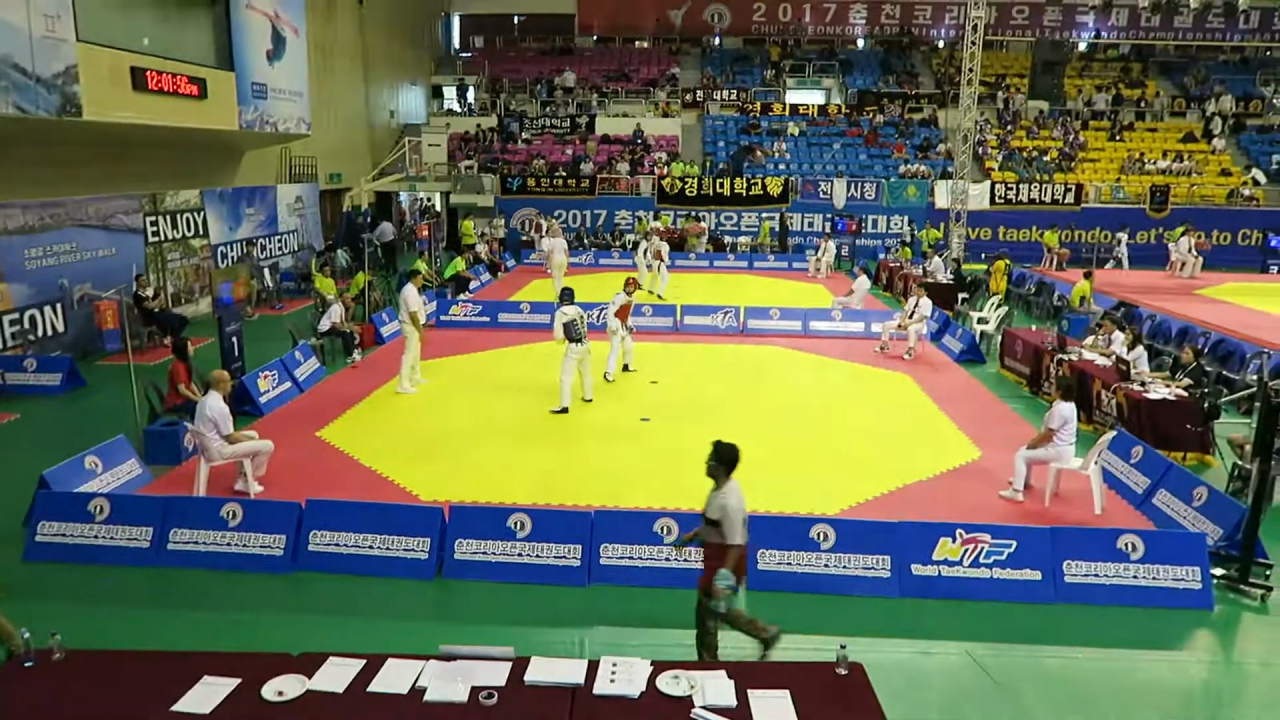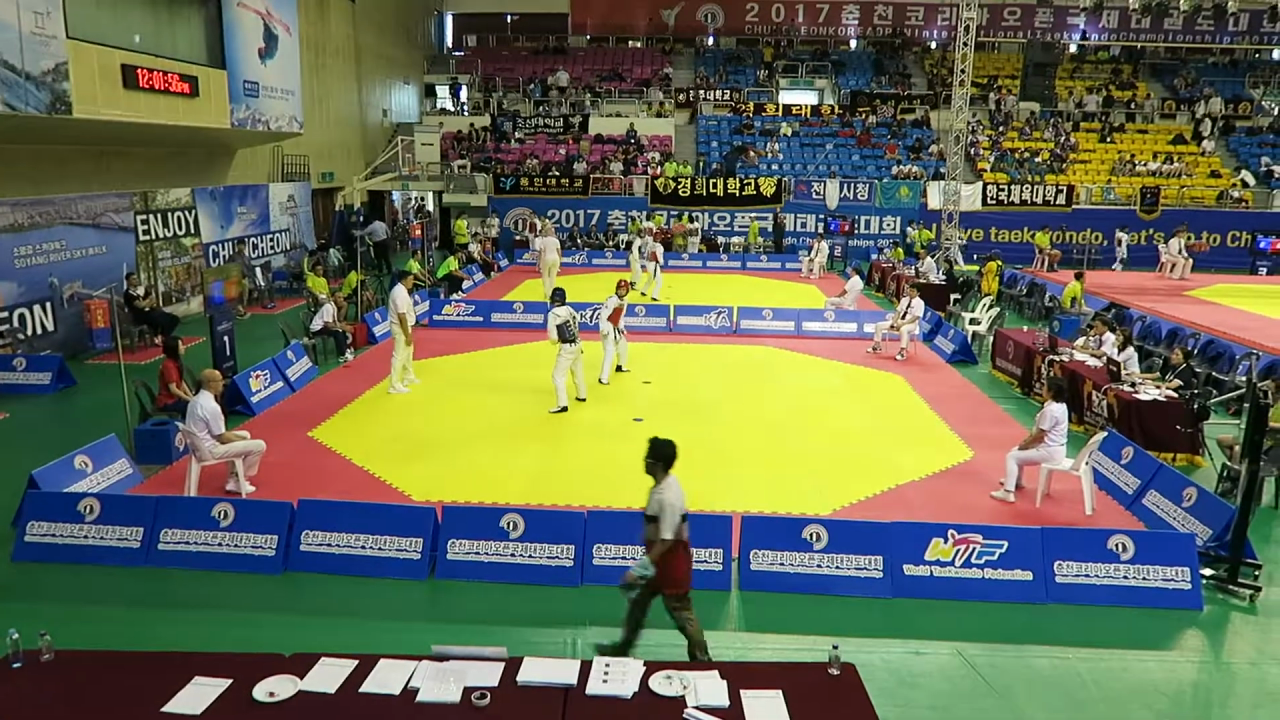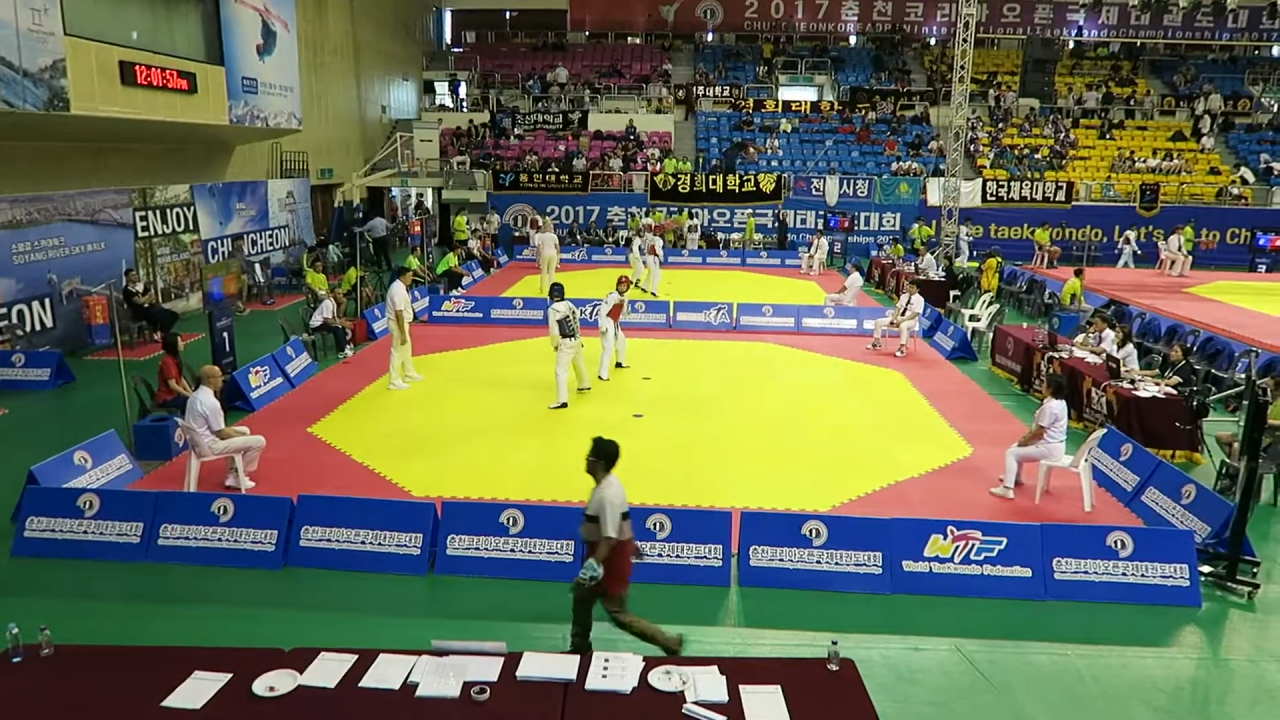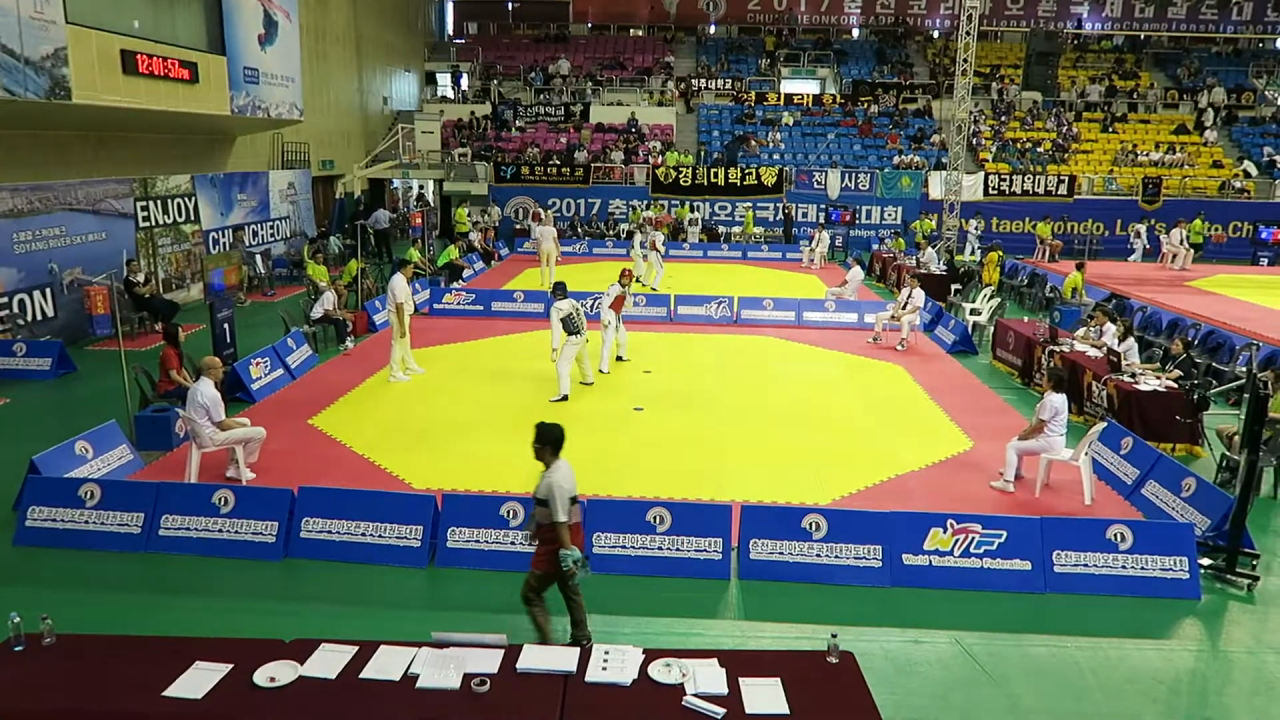
dt=0.2s
person 1, frame 1
left shoulder: (729, 502)
right shoulder: (721, 488)
left elbow: (736, 545)
left wrist: (723, 578)
right wrist: (692, 535)
left hip: (722, 563)
right hip: (716, 558)
left knee: (707, 611)
right knee: (719, 609)
left ankle: (708, 660)
right ankle: (766, 633)
person 1, frame 2
left shoulder: (667, 497)
right shoulder: (666, 484)
left elbow: (666, 540)
left wrist: (642, 567)
left hip: (670, 560)
right hip: (662, 557)
left knee: (681, 612)
right knee: (637, 601)
left ankle: (701, 659)
right ankle: (623, 648)
person 1, frame 3
left shoulder: (607, 494)
right shoulder: (607, 485)
left elbow: (608, 538)
right elbow: (617, 526)
left wrist: (591, 567)
right wrist: (631, 545)
left hip: (611, 558)
right hip: (609, 556)
left knee: (618, 614)
right knee: (582, 600)
left ankle: (670, 643)
right ankle: (580, 649)
person 1, frame 4
left shoulder: (555, 480)
right shoulder: (561, 466)
left elbow: (561, 522)
left wrist: (568, 554)
right wrist: (536, 526)
left hip: (558, 543)
right hip: (569, 538)
left knee: (530, 593)
right knee: (570, 592)
left ankle: (546, 644)
right ankle: (581, 639)
